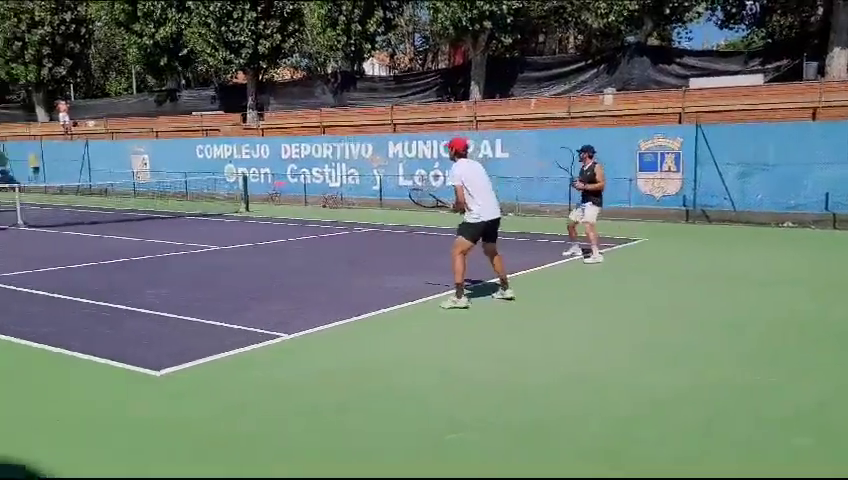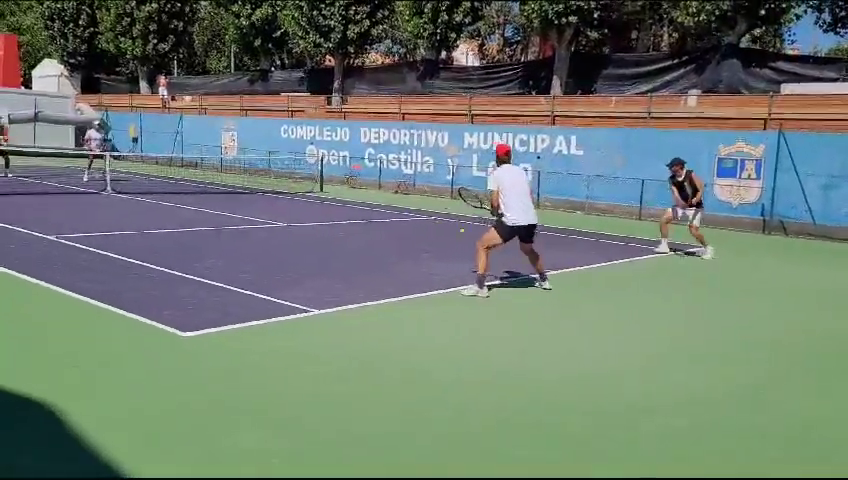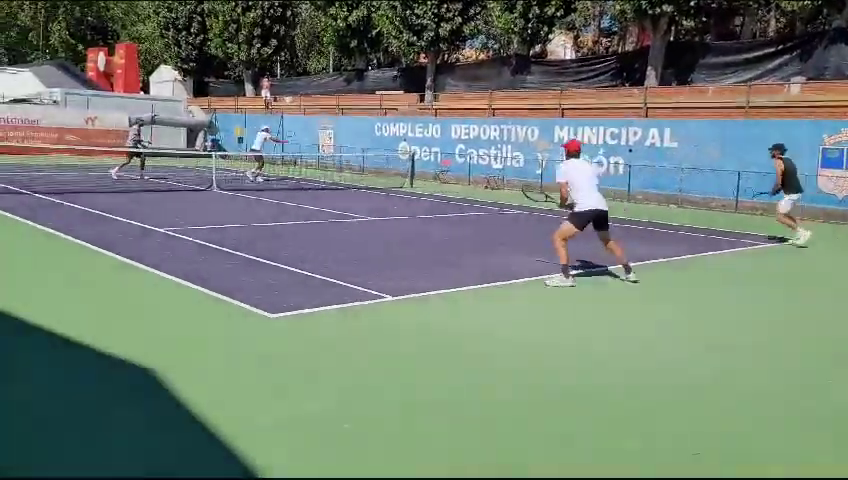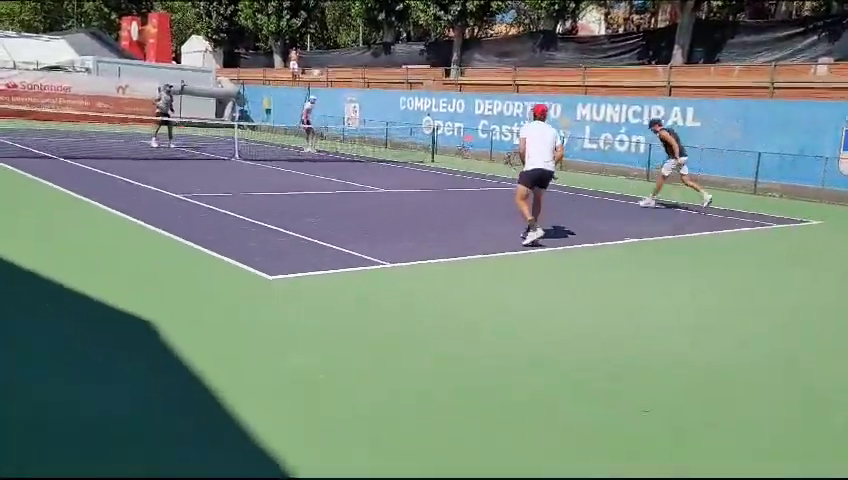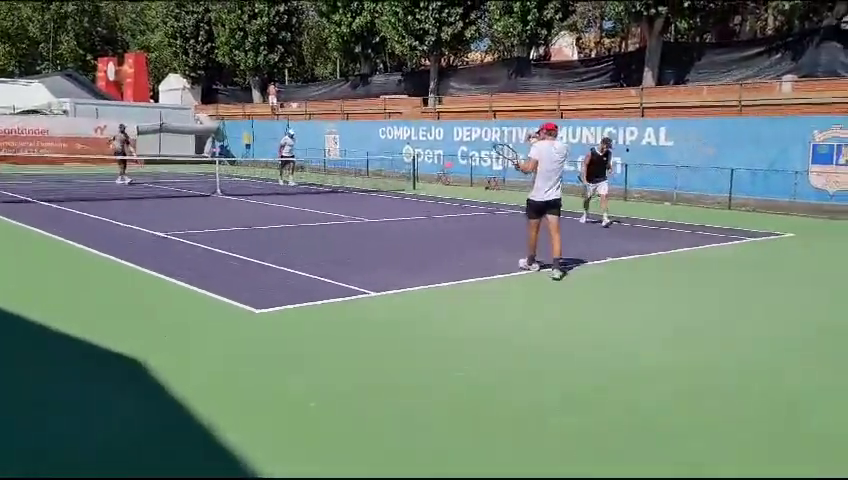
dt=1s
person 1, frame 1
left shoulder: (456, 169)
right shoulder: (477, 165)
left elbow: (461, 200)
left wrist: (455, 208)
left hip: (477, 219)
right hip: (494, 215)
left knee: (458, 253)
right knee: (491, 252)
left ankle: (459, 296)
right ankle: (505, 289)
person 1, frame 2
left shoulder: (496, 174)
right shoulder: (522, 172)
left elbow: (495, 203)
left wrist: (495, 212)
left hip: (511, 221)
right hip: (531, 220)
left knee: (482, 246)
right knee: (528, 249)
left ankle: (480, 286)
right ankle: (543, 280)
person 1, frame 3
left shoulder: (563, 167)
right shoulder: (590, 167)
left elbow: (563, 193)
left wrist: (562, 204)
left hip: (584, 209)
right hip: (601, 208)
left knee: (558, 238)
right knee: (608, 241)
left ankle: (565, 277)
right ankle: (629, 271)
person 1, frame 4
left shoulder: (527, 127)
right shoulder: (552, 131)
left elbow: (522, 149)
right elbow: (560, 153)
left wrist: (524, 162)
left hip: (533, 168)
right hip: (548, 170)
left knee: (520, 199)
right knee: (537, 199)
left ankle: (534, 230)
right ankle: (531, 230)
person 1, frame 5
left shoulder: (538, 146)
right shoulder: (563, 147)
left elbow: (530, 168)
left wrist: (520, 166)
left hip: (537, 196)
right hip: (554, 197)
left knee: (533, 230)
right knee: (554, 232)
left ankle: (531, 262)
right ankle: (557, 267)
